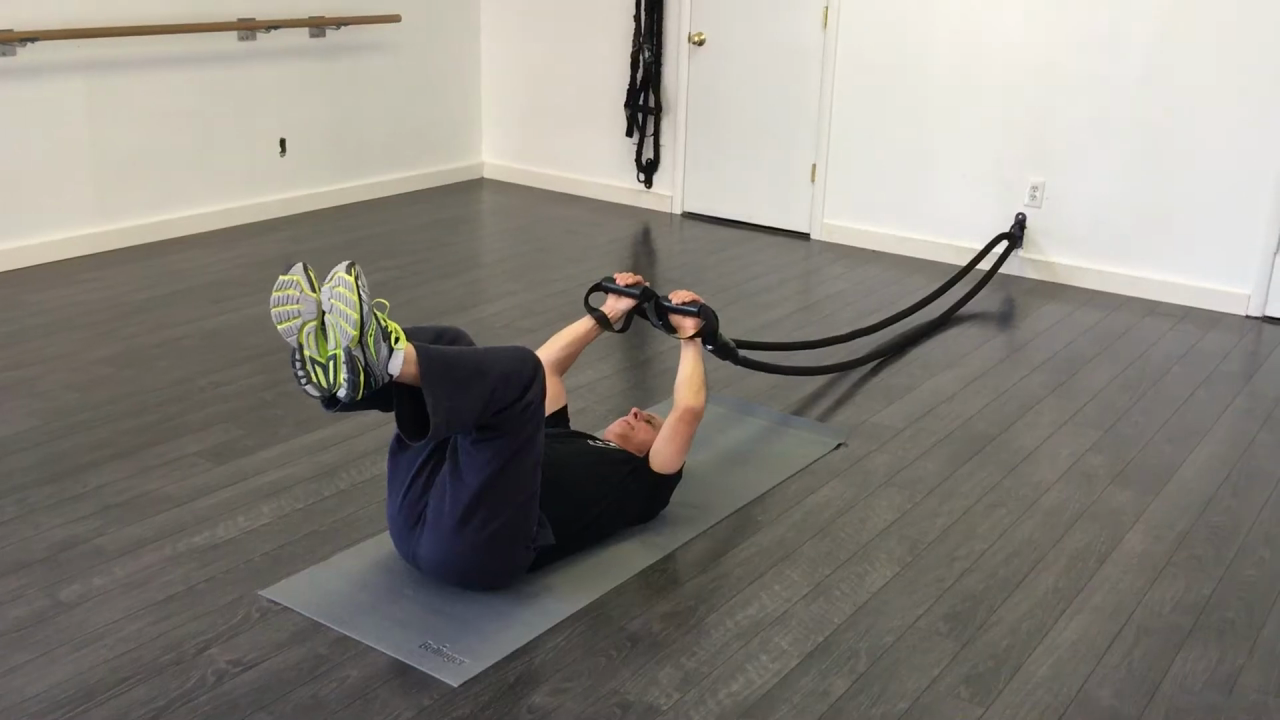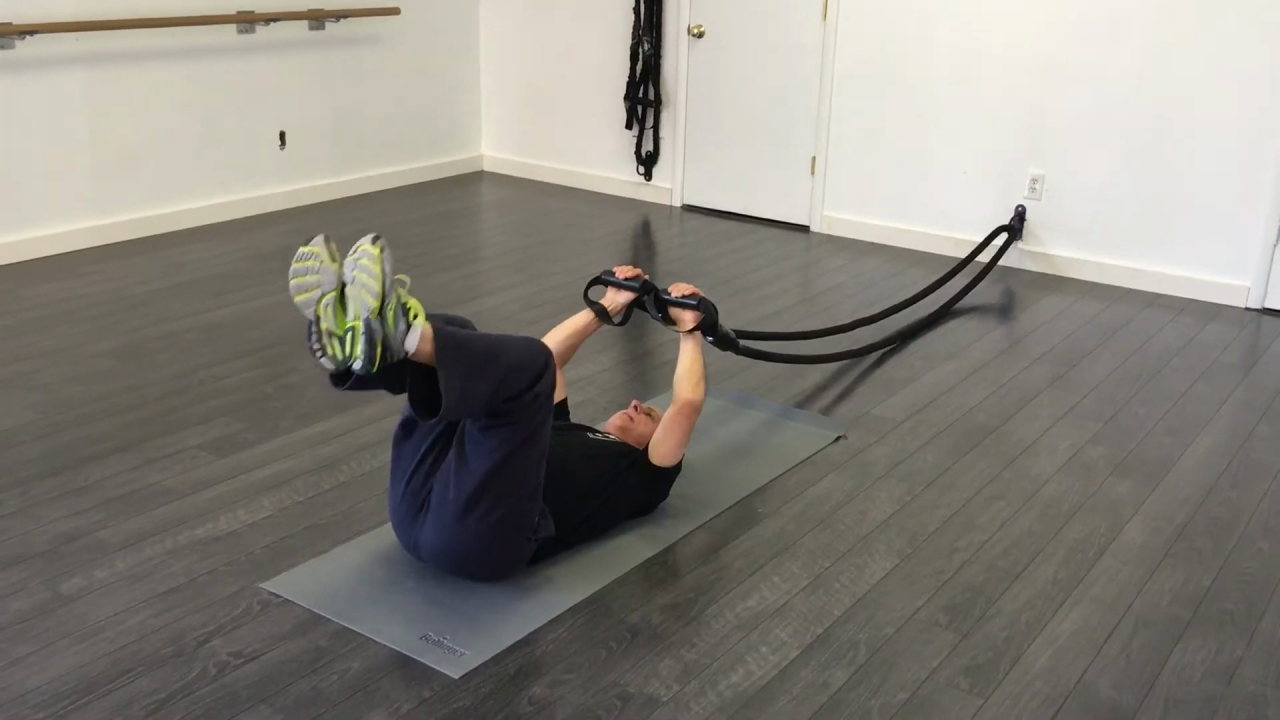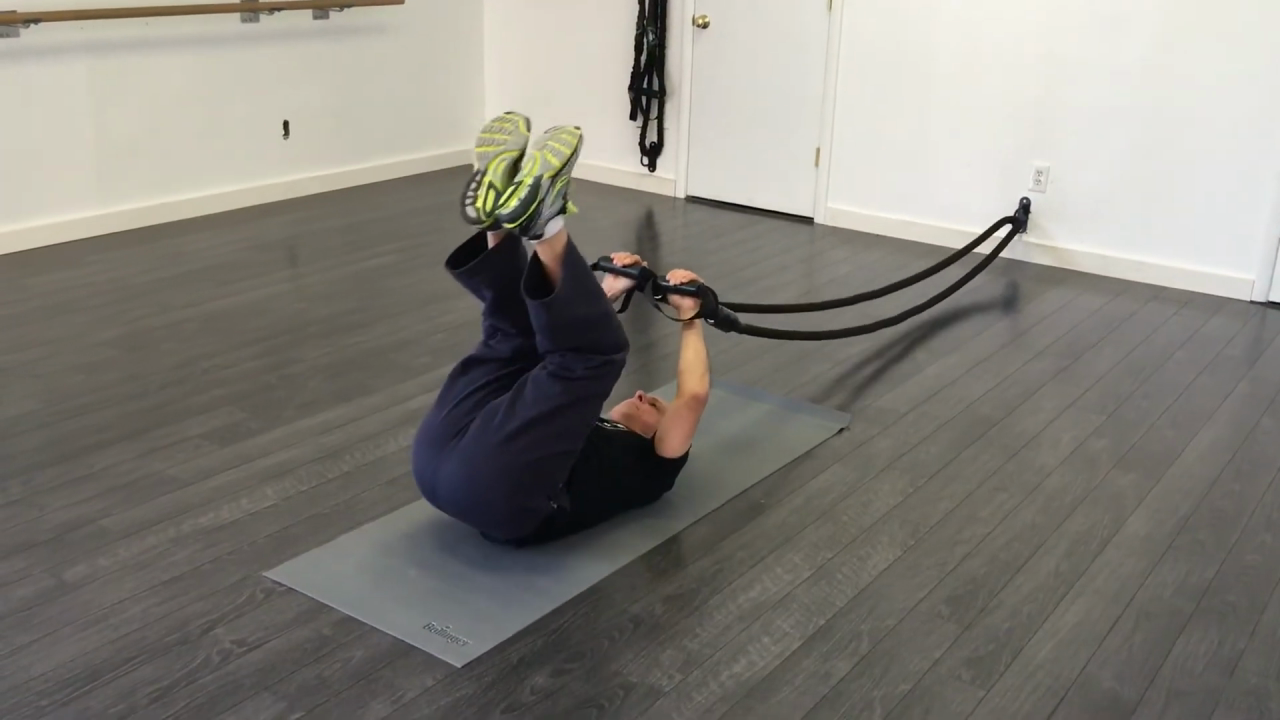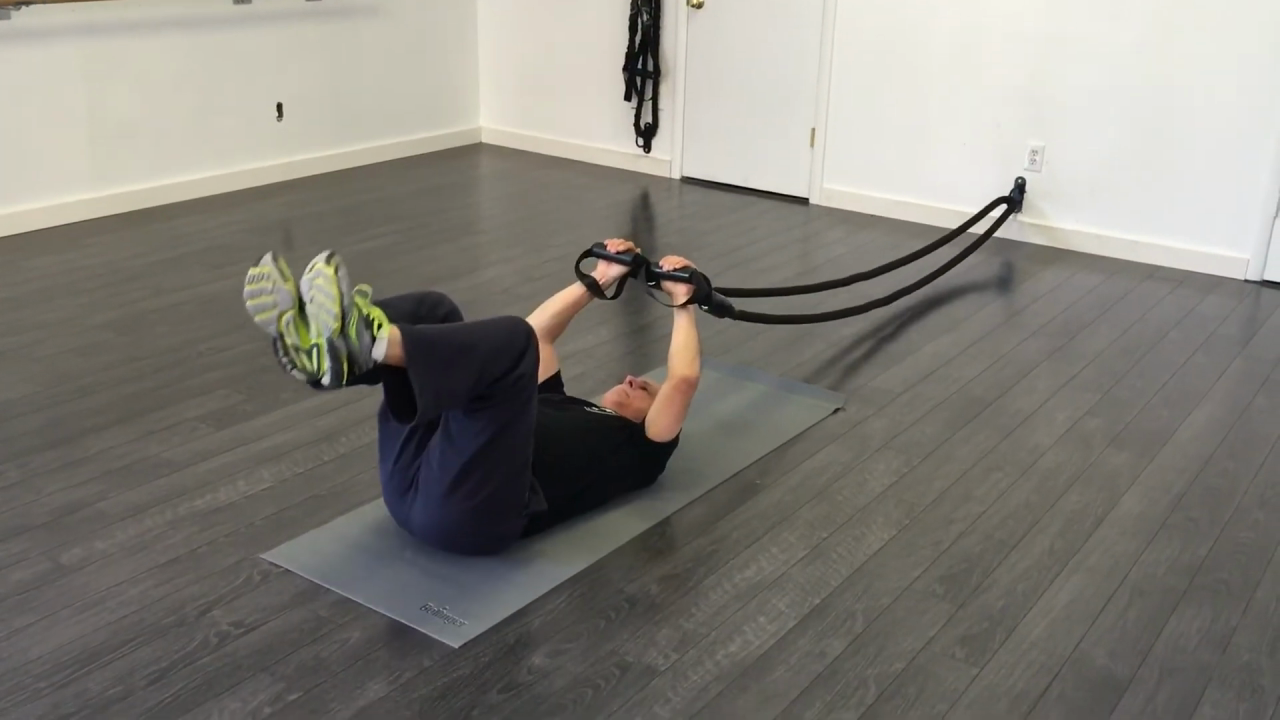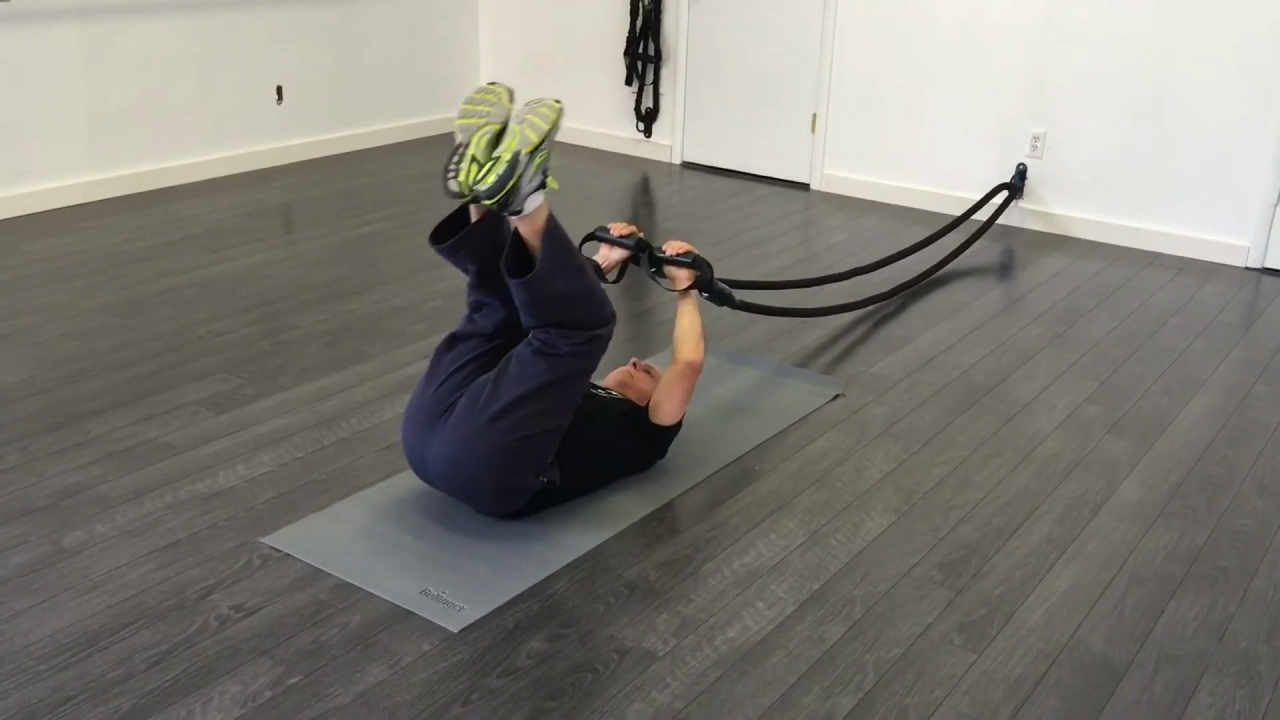
dt=1s
person 1, frame 1
left shoulder: (641, 485)
right shoulder: (563, 439)
left elbow: (688, 412)
right elbow: (547, 364)
left wrist: (688, 336)
right wrist: (606, 316)
left hip: (480, 543)
right hip: (419, 513)
left knee: (516, 370)
right knee: (447, 346)
left ankle: (383, 355)
right ankle: (338, 363)
person 1, frame 2
left shoulder: (642, 477)
right shoulder: (568, 432)
left elbow: (687, 404)
right elbow: (550, 355)
left wrist: (689, 331)
right wrist: (605, 308)
left hip: (482, 533)
right hip: (421, 507)
left knee: (525, 363)
right knee: (450, 336)
left ankle: (398, 333)
right ankle: (355, 336)
person 1, frame 3
left shoulder: (647, 464)
right shoulder: (584, 427)
left elbow: (693, 395)
right elbow: (567, 329)
left wrist: (688, 319)
right wrist: (604, 293)
left hip: (500, 485)
right hip: (441, 459)
left knee: (597, 346)
right knee: (521, 329)
left ankle: (546, 225)
right ankle: (503, 223)
person 1, frame 4
left shoulder: (640, 451)
right shoulder: (560, 405)
left elbow: (684, 380)
right elbow: (538, 330)
left wrist: (681, 303)
right wrist: (595, 282)
left hip: (473, 510)
right hip: (412, 486)
left knee: (507, 343)
right knee: (429, 314)
left ankle: (365, 343)
right ankle: (327, 342)
person 1, frame 5
left shoulder: (641, 432)
right shoulder: (576, 393)
left elbow: (688, 363)
right elbow: (553, 300)
left wrist: (684, 289)
right wrist: (598, 265)
left hip: (488, 460)
right hip: (430, 434)
left knee: (584, 318)
right knee: (507, 298)
left ankle: (525, 199)
right ankle: (486, 196)
